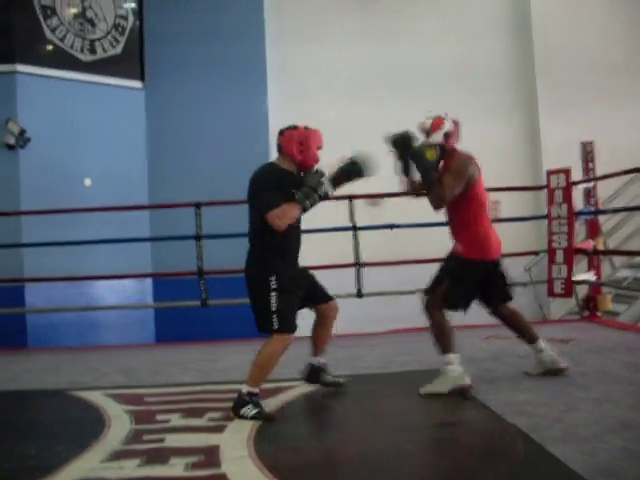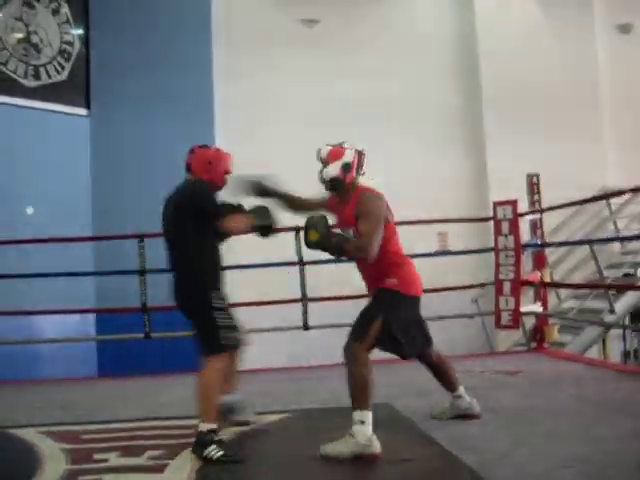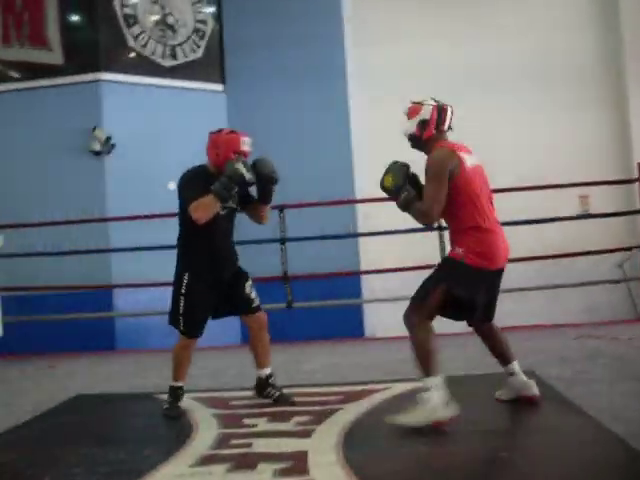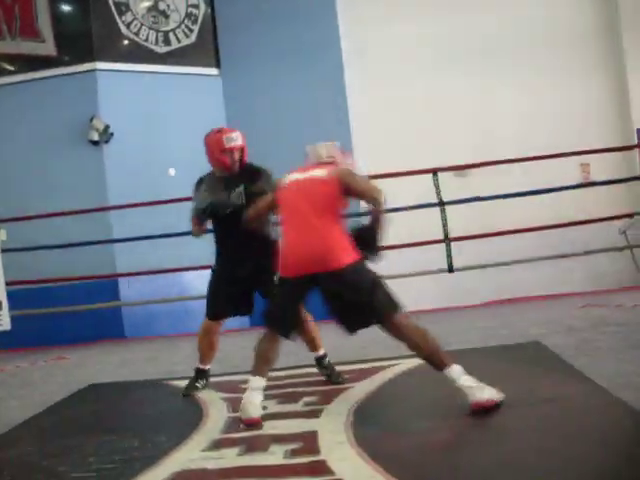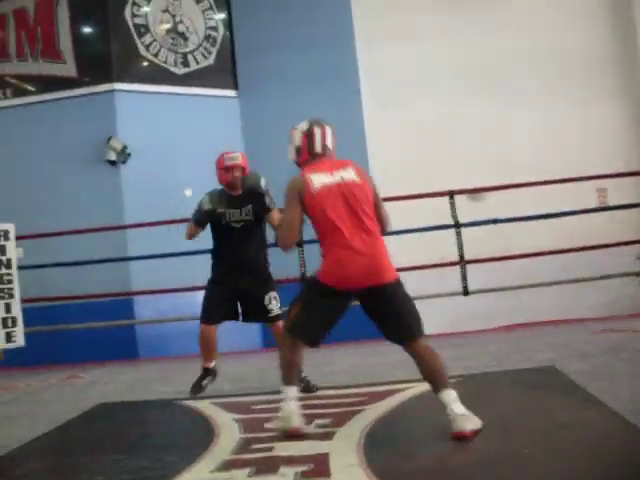
dt=0.7s
person 1, frame 1
left shoulder: (463, 163)
right shoulder: (447, 165)
left elbow: (439, 201)
right elbow: (415, 188)
left wrist: (427, 166)
right wrist: (406, 156)
left hip: (472, 248)
right hip: (487, 246)
left knee: (434, 304)
right knee: (499, 306)
left ankle: (453, 372)
right ankle: (548, 356)
person 1, frame 2
left shoulder: (370, 201)
right shoulder: (340, 200)
left elbow: (367, 252)
right elbow: (303, 205)
left wrist: (330, 237)
right wrist: (271, 192)
left hip: (397, 285)
right hip: (391, 285)
left knee: (357, 350)
right knee: (421, 349)
left ankle: (362, 435)
right ankle: (463, 401)
person 1, frame 3
left shoulder: (440, 158)
right shoulder: (461, 153)
left elbow: (428, 215)
left wrist: (400, 193)
right wrist: (415, 192)
left hip: (472, 251)
right hip: (493, 249)
left knee: (416, 316)
right knee: (482, 321)
left ankle: (434, 400)
right ankle: (520, 381)
person 1, frame 4
left shoulder: (287, 181)
right shoulder: (340, 172)
left elbow: (250, 218)
right elbow: (375, 197)
right wrist: (371, 234)
left hip: (295, 262)
right hip: (335, 257)
left knee: (274, 330)
right knee: (398, 323)
left ankle: (252, 402)
right ankle: (469, 387)
person 1, frame 5
left shoulder: (298, 183)
right shoulder: (357, 171)
left elbow: (287, 242)
right elbow: (383, 226)
left wrist: (281, 221)
left hip: (337, 273)
right hip: (378, 270)
left knee: (292, 334)
right knee: (415, 342)
left ankle: (290, 411)
right ankle: (458, 414)
person 2, frame 1
left shoulder: (295, 175)
right shoulder: (265, 178)
left elbow: (320, 189)
right elbow: (279, 221)
left wrist: (344, 174)
right wrist: (307, 194)
left hip: (289, 266)
right hip: (267, 270)
left knee: (328, 307)
right knee: (283, 335)
left ankle: (315, 368)
right ankle: (245, 398)
person 2, frame 2
left shoulder: (178, 199)
right shoulder: (198, 191)
right elbow: (232, 223)
left wrist: (239, 216)
right wrist: (258, 216)
left hip: (188, 287)
right hip: (201, 287)
left knee: (228, 345)
right knee: (218, 356)
left ankle: (224, 405)
right ankle: (206, 435)
person 2, frame 3
left shoulder: (233, 178)
right shoulder: (193, 178)
left elbow: (261, 217)
right elbow: (199, 215)
left wrist: (264, 189)
right wrist: (226, 184)
left hip: (227, 266)
right hip: (195, 270)
left knee: (257, 321)
right knee: (188, 336)
left ankle: (265, 383)
right ankle: (175, 392)
person 2, frame 4
left shoulder: (255, 174)
right shoulder: (206, 184)
right elbow: (197, 230)
right wrist: (200, 213)
left hip: (264, 255)
right hip: (229, 262)
left knee: (294, 306)
right knee: (211, 323)
left ankle: (323, 361)
right ankle: (201, 373)
person 2, frame 5
left shoulder: (256, 194)
right shoulder: (212, 199)
left elbow: (278, 223)
right elbow: (190, 234)
left wrist: (264, 196)
right wrist: (204, 214)
left hip: (257, 273)
right hip: (224, 275)
left knee: (277, 324)
right knee: (207, 328)
left ankle: (297, 374)
right ankle: (208, 371)
